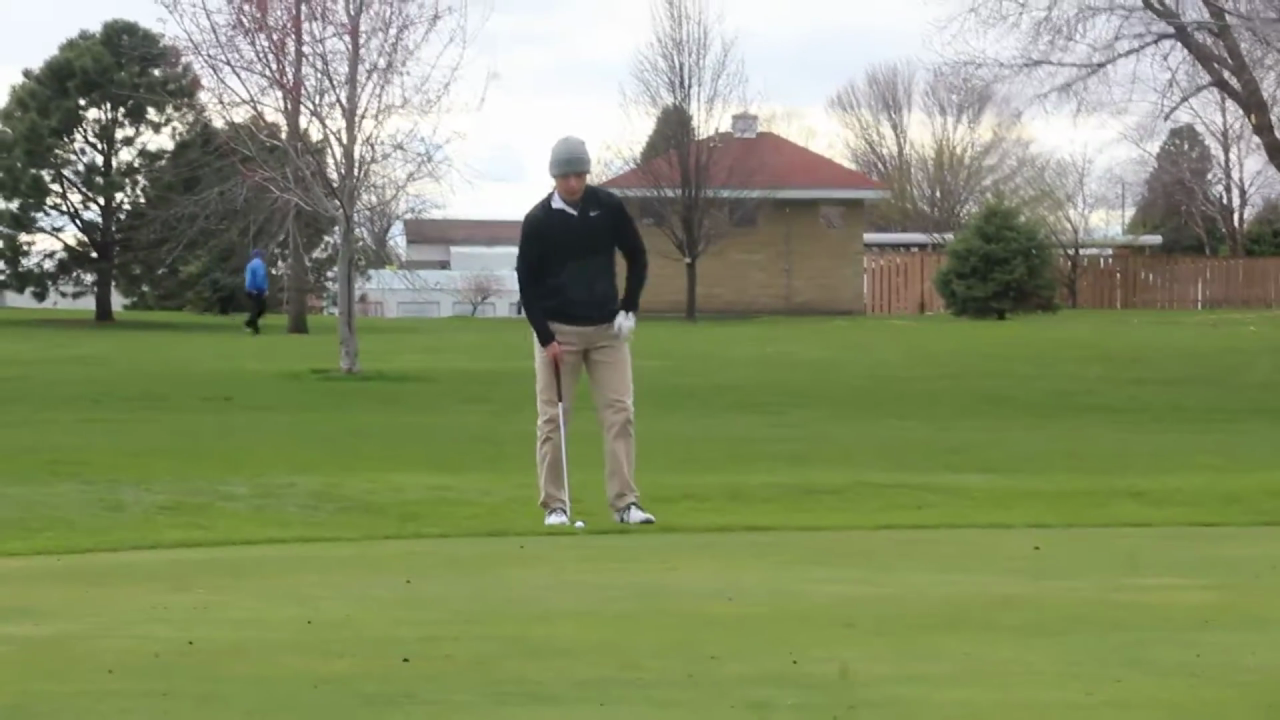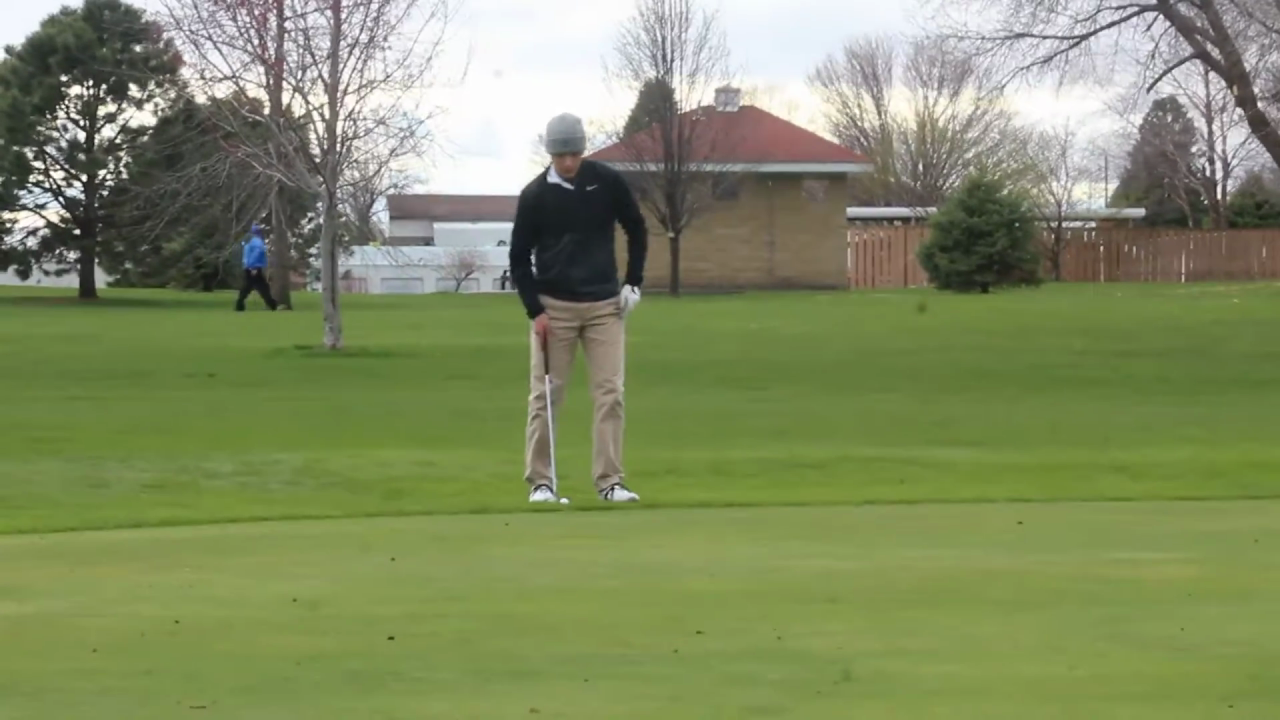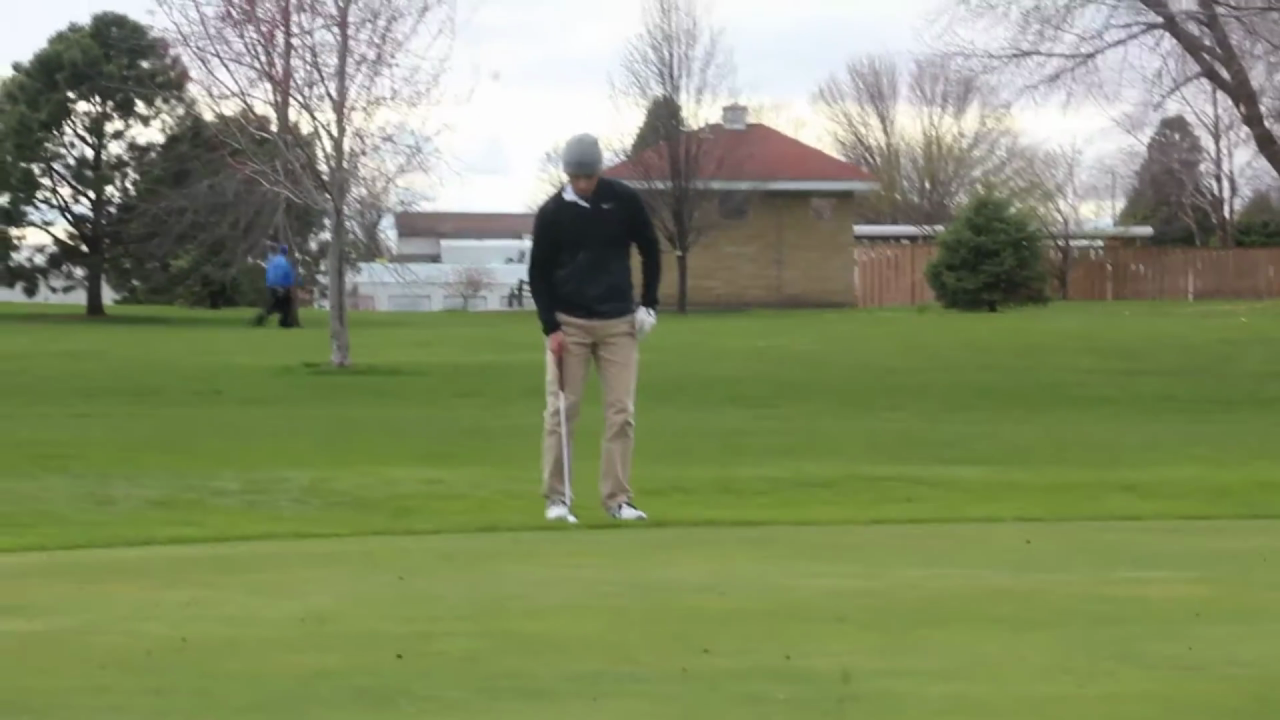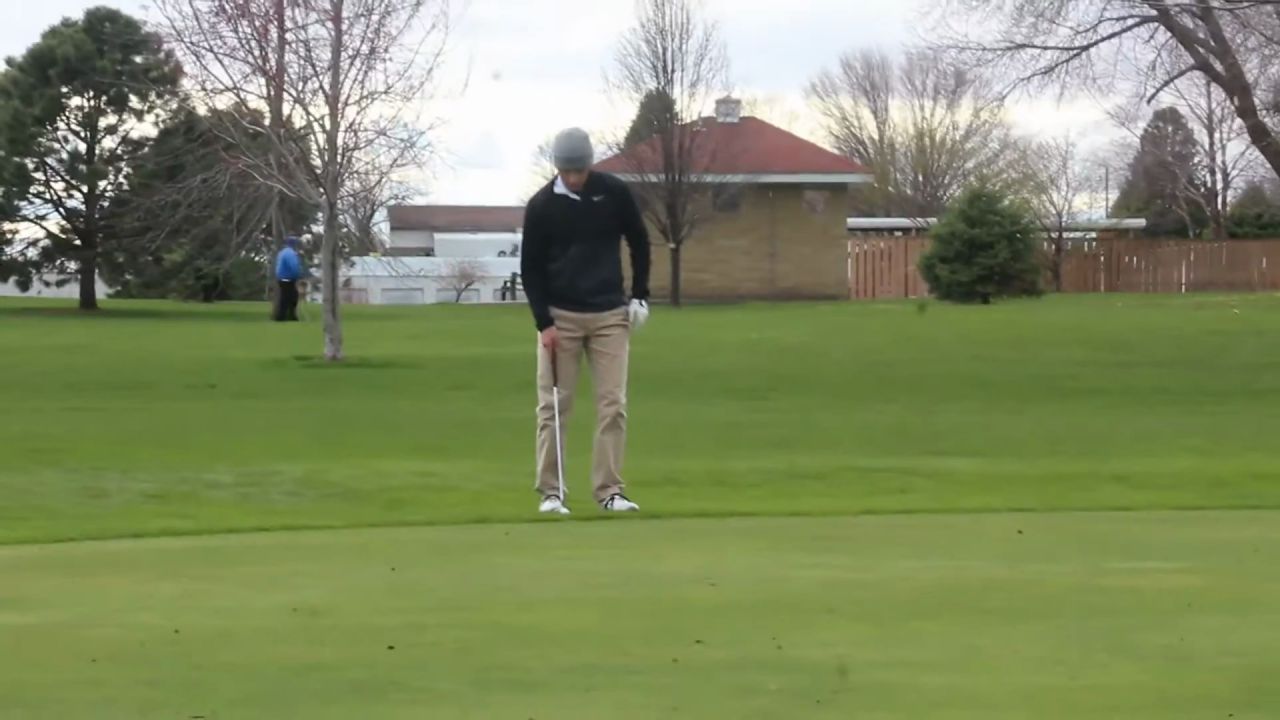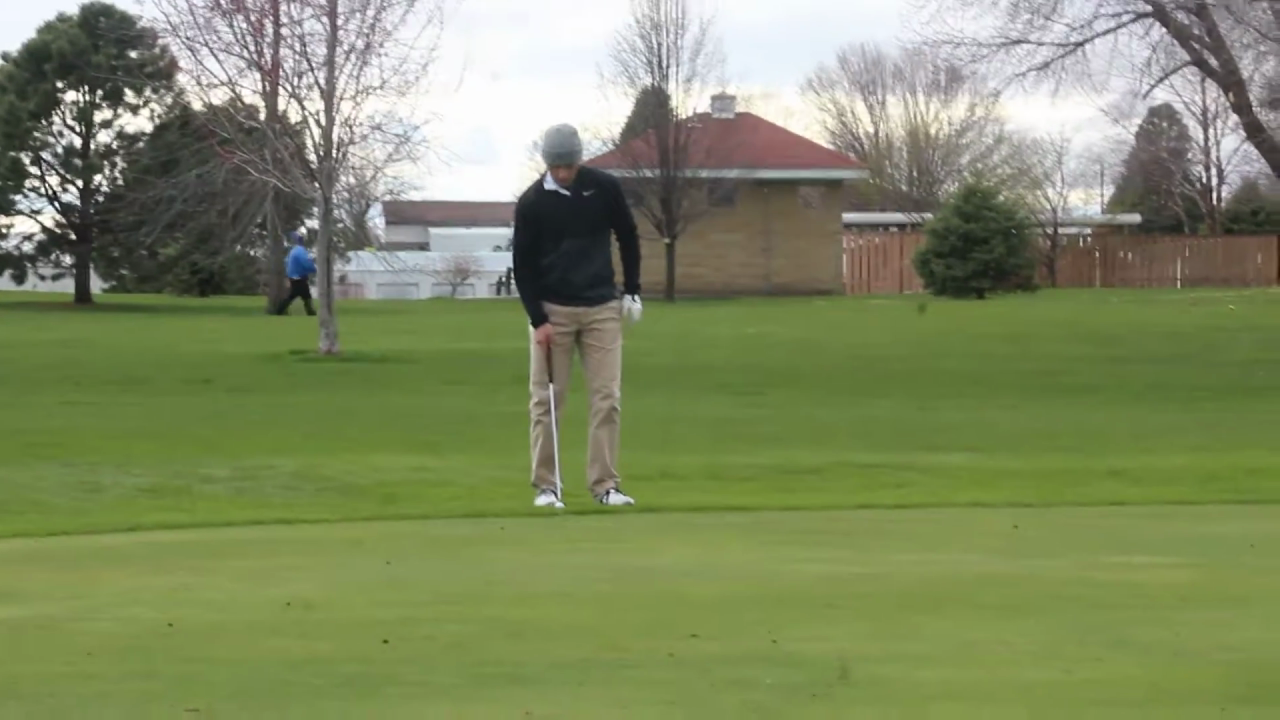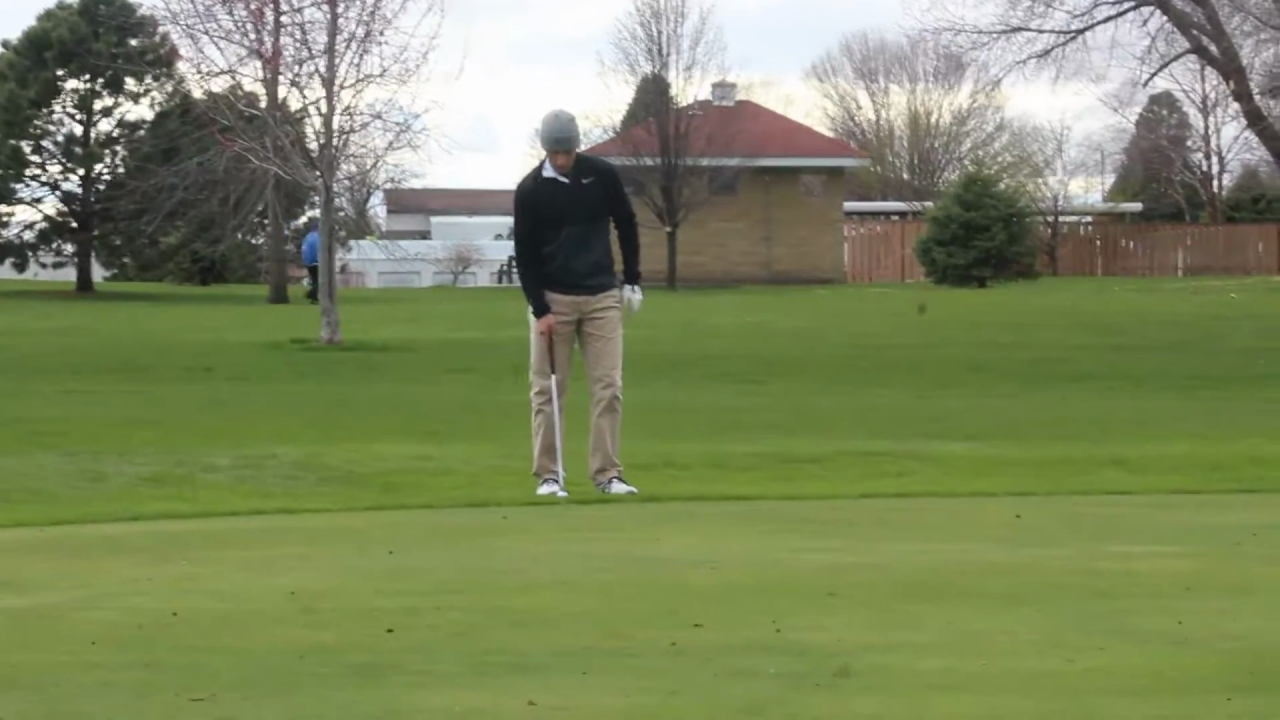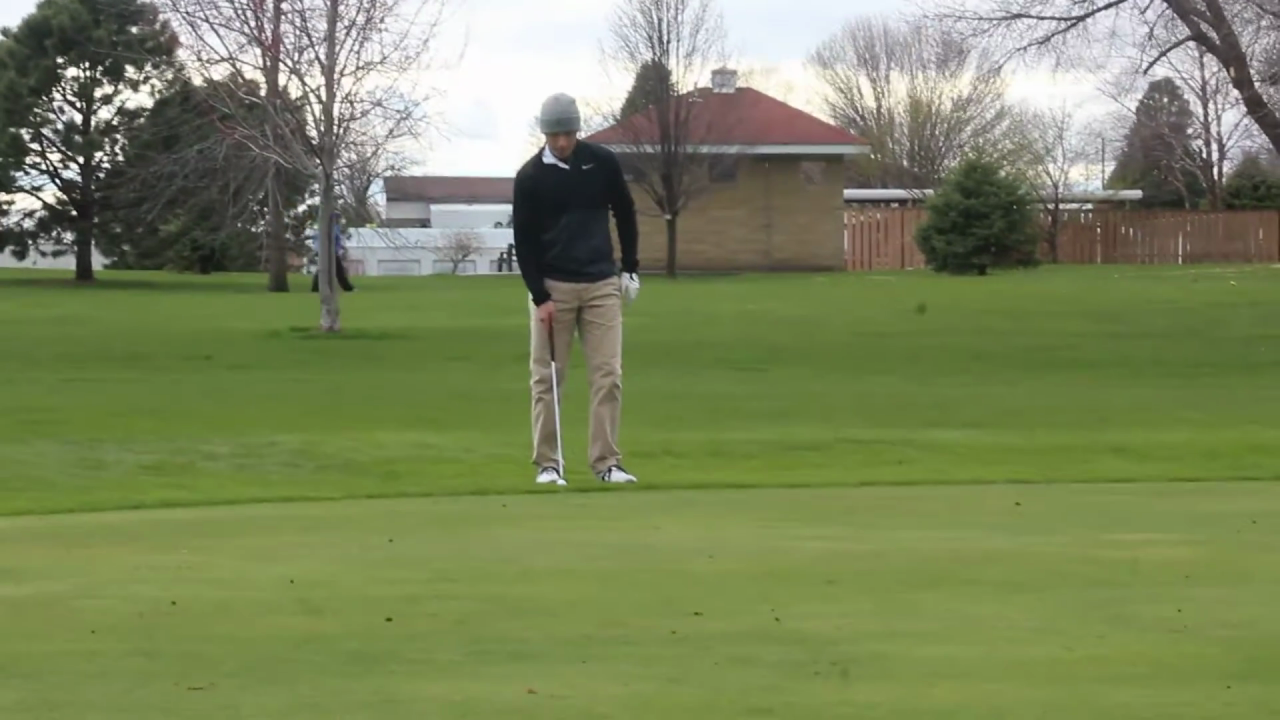
dt=0.2s
person 1, frame 1
left shoulder: (610, 207)
right shoulder: (538, 220)
left elbow: (637, 258)
right elbow: (528, 284)
left wrist: (629, 309)
right wrist: (546, 338)
left hip: (607, 325)
right hip: (557, 329)
left knee: (619, 412)
right knee: (552, 418)
left ankle: (625, 502)
right ankle: (554, 505)
person 1, frame 2
left shoulder: (608, 181)
right shoulder: (535, 195)
left elbow: (637, 230)
right elbow: (519, 256)
left wrist: (634, 282)
right wrist: (534, 310)
left hip: (604, 303)
right hip: (553, 305)
left knee: (610, 392)
right knee: (545, 394)
left ankle: (609, 481)
right ankle: (540, 481)
person 1, frame 3
left shoulder: (625, 200)
right shoulder: (552, 212)
left elbow: (651, 251)
right elbow: (539, 273)
left wrist: (648, 303)
right wrist: (550, 327)
left hip: (618, 321)
right hip: (568, 322)
left knee: (621, 411)
right knee: (560, 410)
left ankle: (617, 498)
right ankle: (556, 496)
person 1, frame 4
left shoulder: (615, 192)
right shoulder: (541, 205)
left elbow: (639, 242)
right elbow: (530, 268)
left wrist: (640, 295)
right wrist: (543, 322)
left hip: (609, 314)
right hip: (559, 315)
left knee: (613, 404)
right knee: (552, 404)
left ankle: (609, 490)
right ankle: (550, 490)
person 1, frame 5
left shoulder: (605, 187)
right shoulder: (531, 202)
left elbow: (628, 236)
right elbow: (523, 265)
left wrist: (632, 290)
right wrist: (537, 319)
left hip: (602, 307)
right hip: (552, 310)
left knee: (606, 398)
right knee: (545, 400)
left ankle: (605, 484)
right ankle: (545, 485)
person 1, frame 6
left shoulder: (603, 174)
right shoulder: (530, 190)
left elbow: (626, 225)
right elbow: (524, 255)
left wrist: (632, 280)
right wrist: (539, 309)
left hip: (602, 295)
right hip: (552, 299)
left knee: (608, 386)
right knee: (546, 389)
left ankle: (607, 473)
right ankle: (547, 474)
person 1, frame 7
left shoulder: (603, 161)
right shoulder: (530, 177)
left elbow: (625, 213)
right elbow: (524, 241)
left wrist: (630, 268)
right wrist: (539, 296)
left hip: (602, 284)
right hip: (552, 287)
left knee: (607, 375)
right knee: (546, 377)
left ankle: (606, 461)
right ankle: (547, 463)
